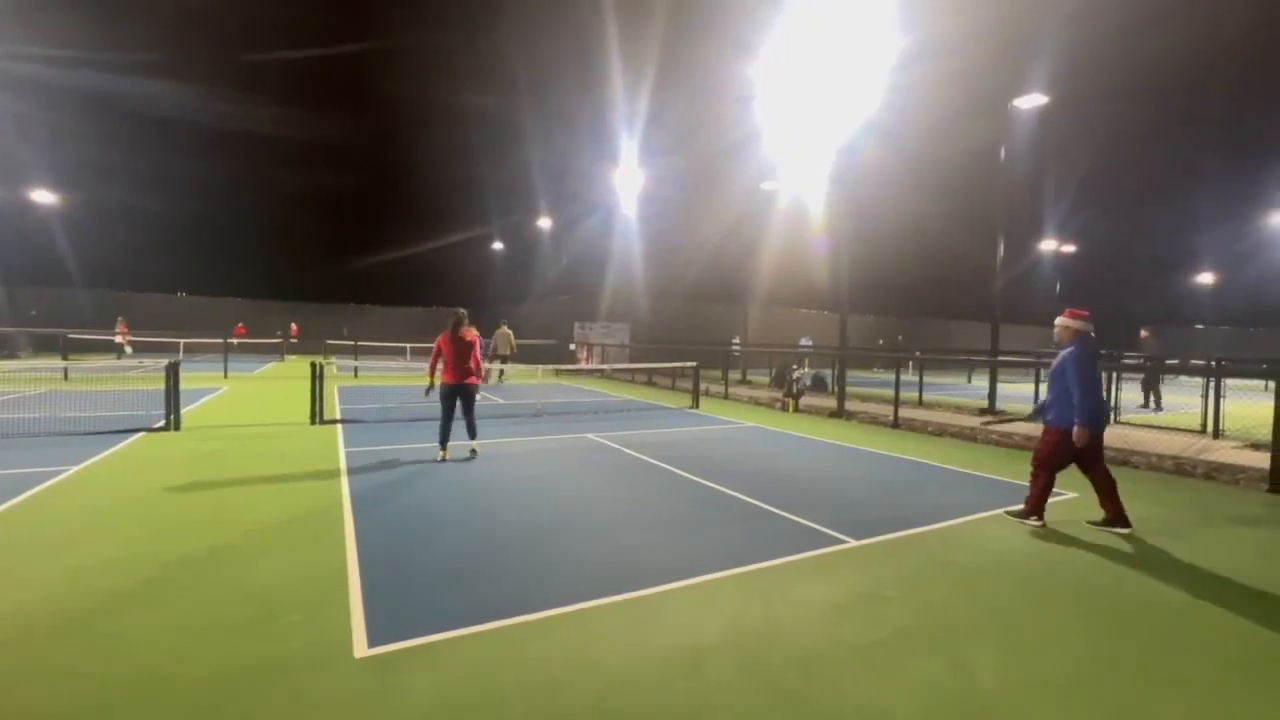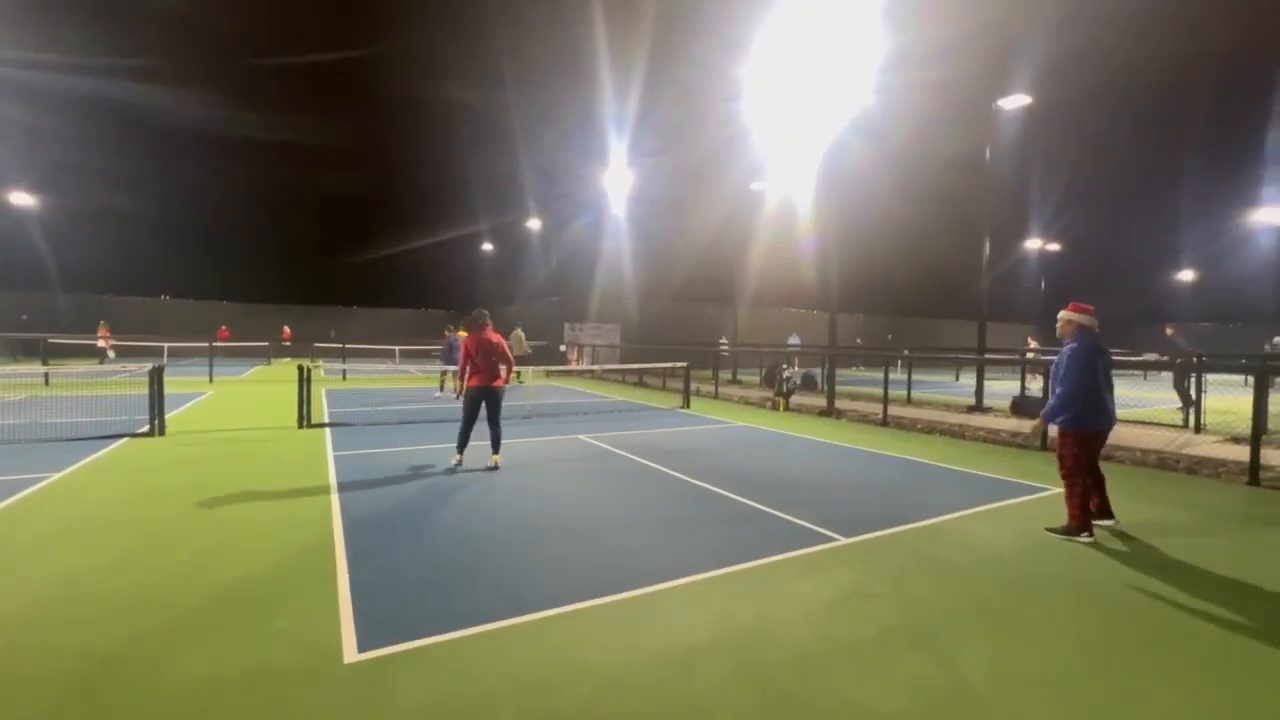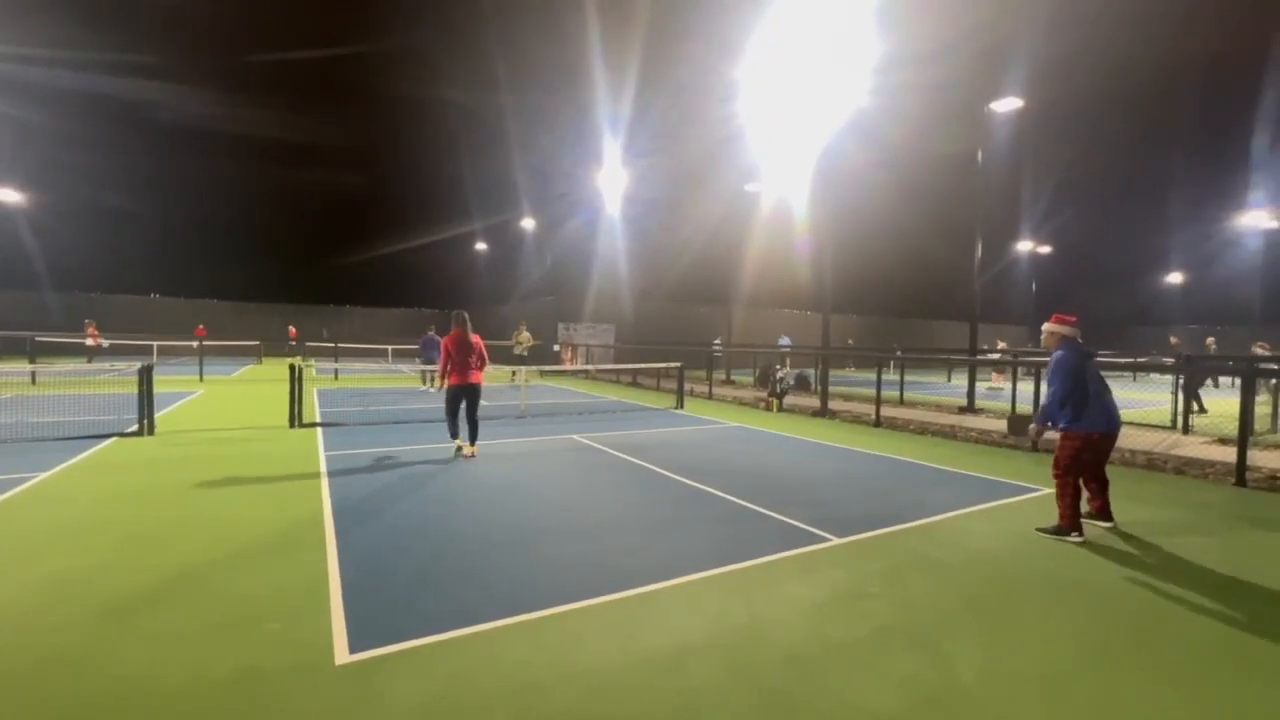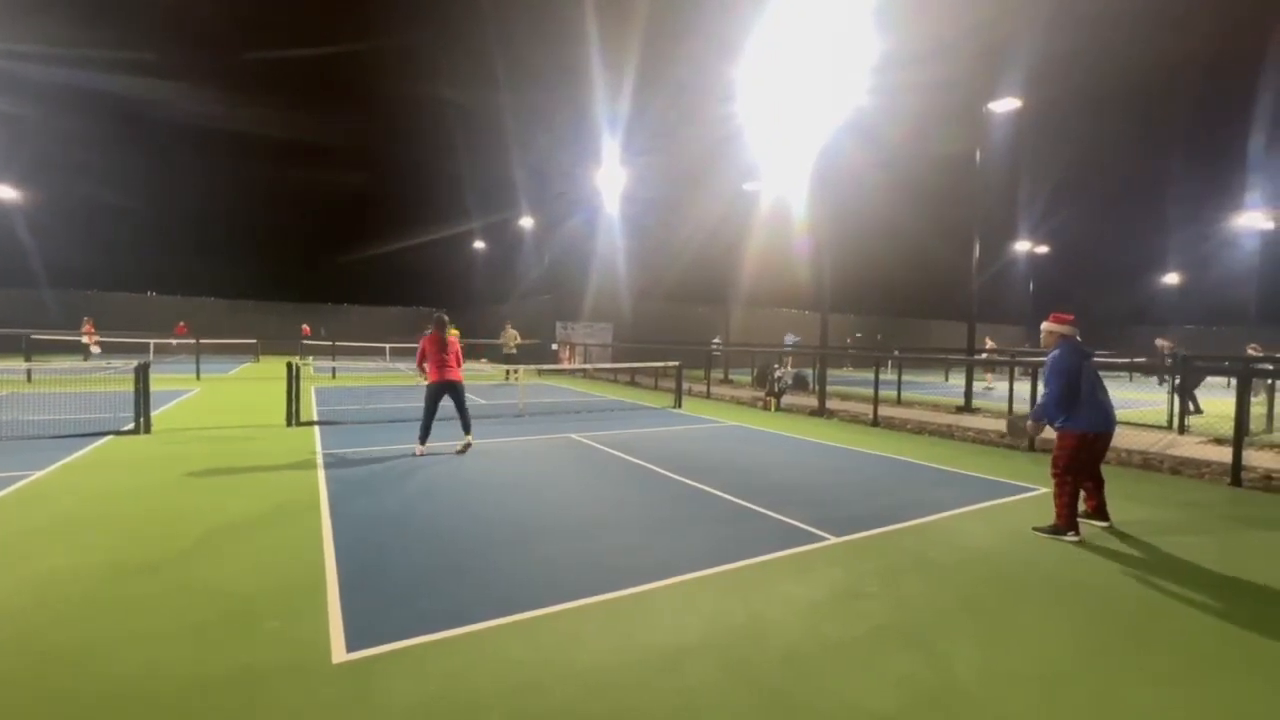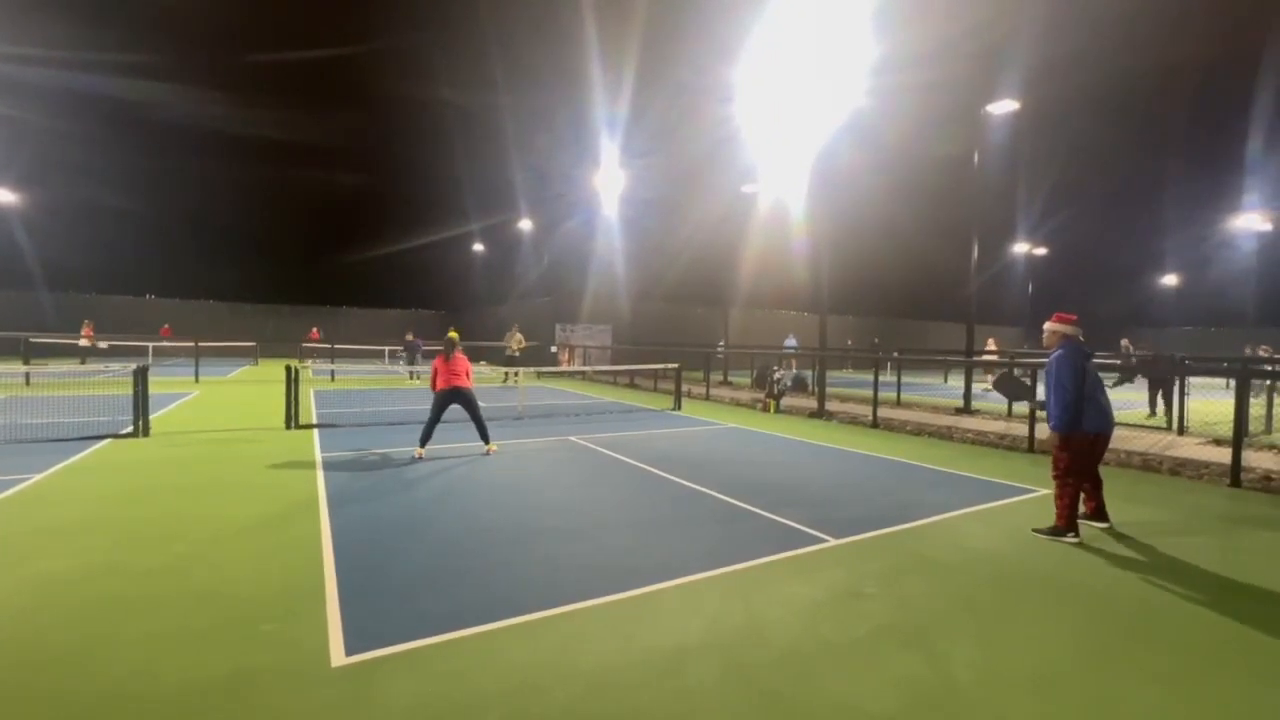
dt=1s
person 1, frame 1
left shoulder: (1074, 354)
right shoulder: (1081, 352)
left elbow: (1083, 392)
left wrist: (1082, 422)
right wrist: (1042, 408)
left hip: (1067, 424)
right hip: (1091, 424)
left knee: (1042, 465)
right knee: (1096, 470)
left ankle: (1033, 512)
right ankle: (1117, 518)
person 1, frame 2
left shoulder: (1075, 351)
right shoulder: (1095, 350)
left elbow: (1067, 392)
left wrist: (1045, 417)
left hip: (1078, 424)
right hip: (1098, 420)
left knee: (1073, 473)
right knee: (1088, 468)
left ankle: (1080, 527)
right ankle: (1102, 512)
person 1, frame 3
left shoulder: (1062, 358)
right shoulder: (1079, 357)
left elbow: (1057, 396)
left wrist: (1040, 422)
right wrist: (1053, 420)
left hip: (1084, 427)
right hip: (1105, 423)
left knee: (1065, 473)
right knee: (1092, 470)
left ankle: (1069, 527)
right ankle: (1101, 513)
person 1, frame 4
left shoulder: (1059, 358)
right shoulder: (1077, 356)
left elbow: (1054, 396)
left wrist: (1035, 419)
right wrist: (1047, 417)
left hip: (1079, 426)
right hip: (1100, 422)
left knee: (1064, 473)
right knee: (1087, 469)
left ankle: (1066, 526)
right ankle: (1097, 512)
person 1, frame 5
left shoulder: (1062, 357)
right shoulder: (1077, 356)
left elbow: (1065, 397)
left wrist: (1056, 428)
right wrist: (1043, 405)
left hip: (1080, 428)
right hip: (1098, 424)
left knee: (1065, 475)
right knee: (1085, 471)
left ankle: (1066, 528)
right ankle: (1097, 513)
